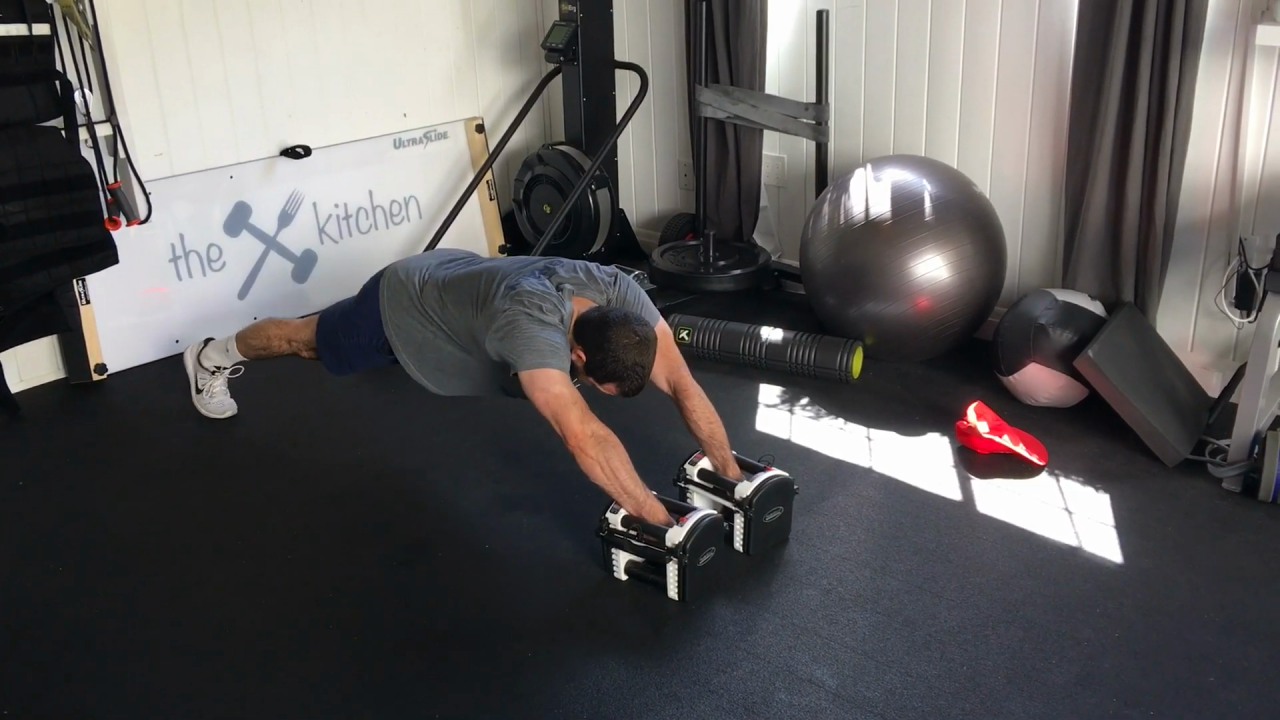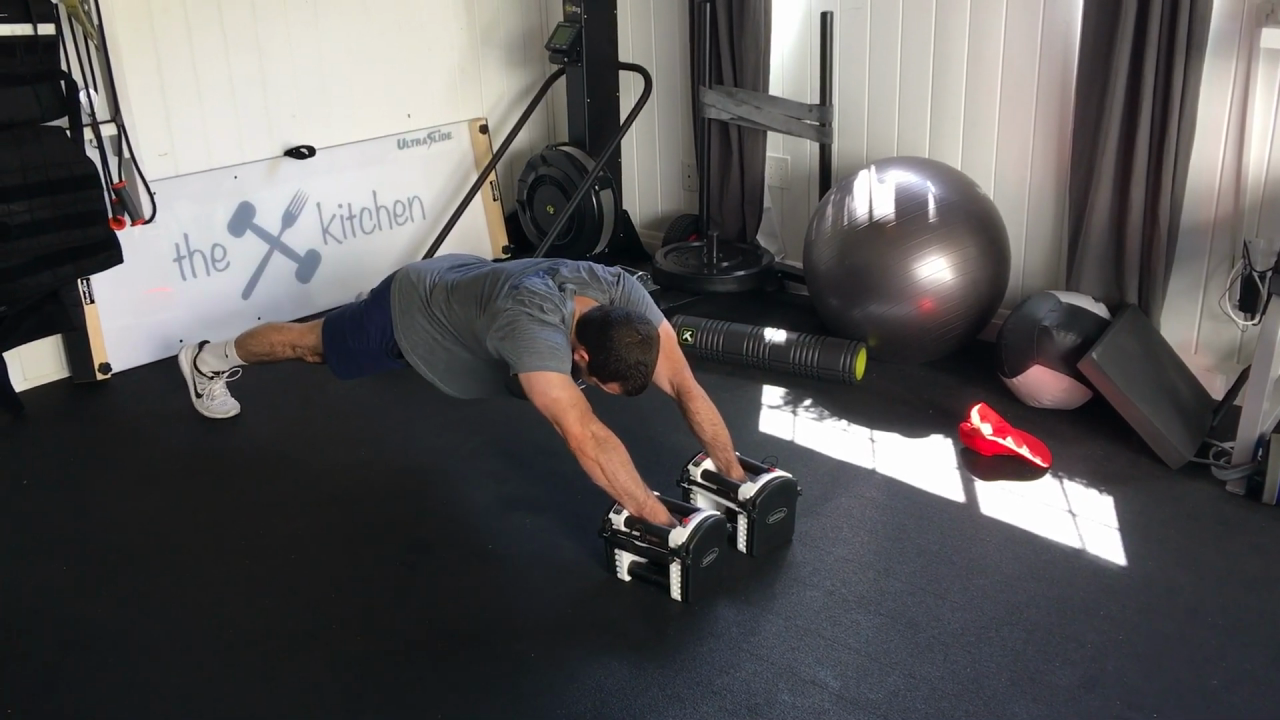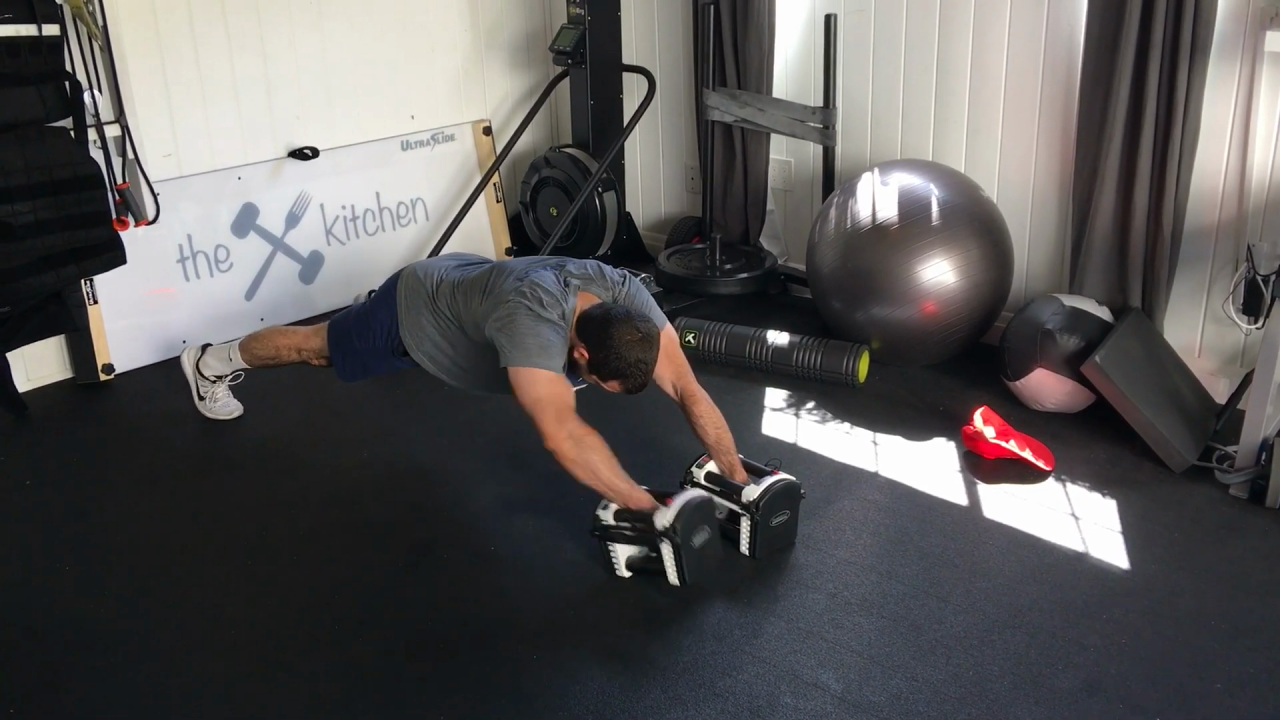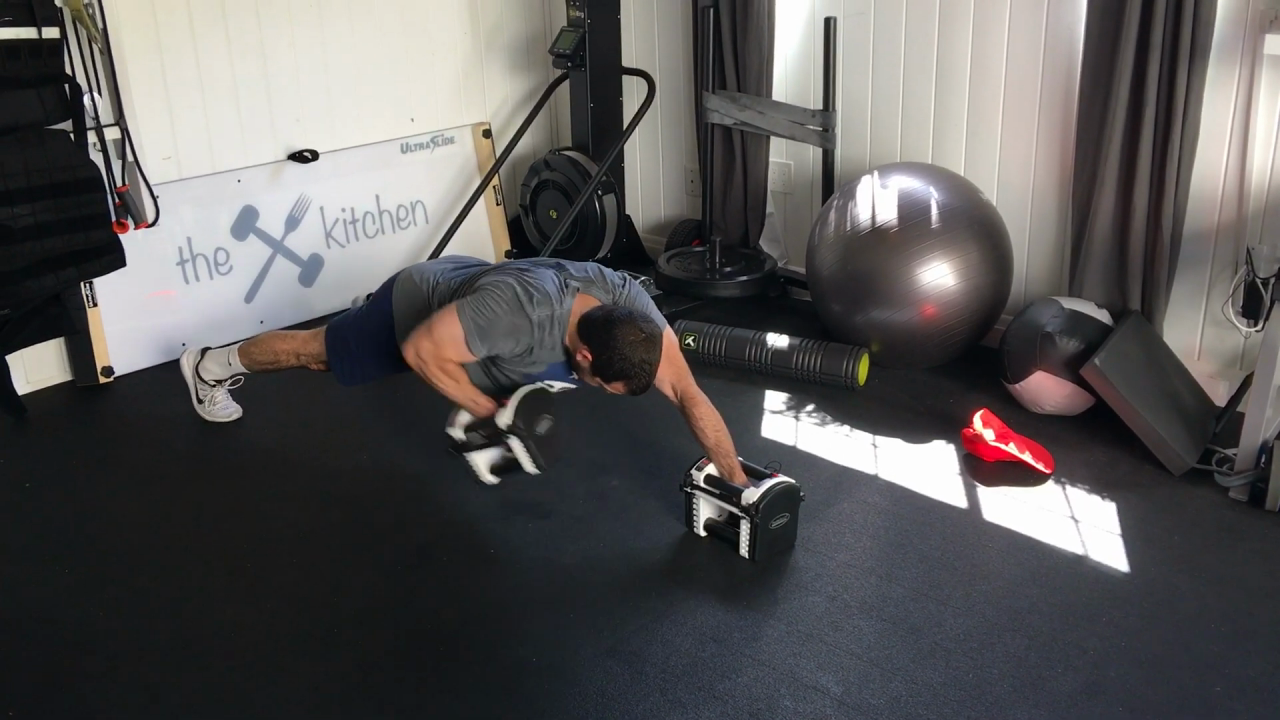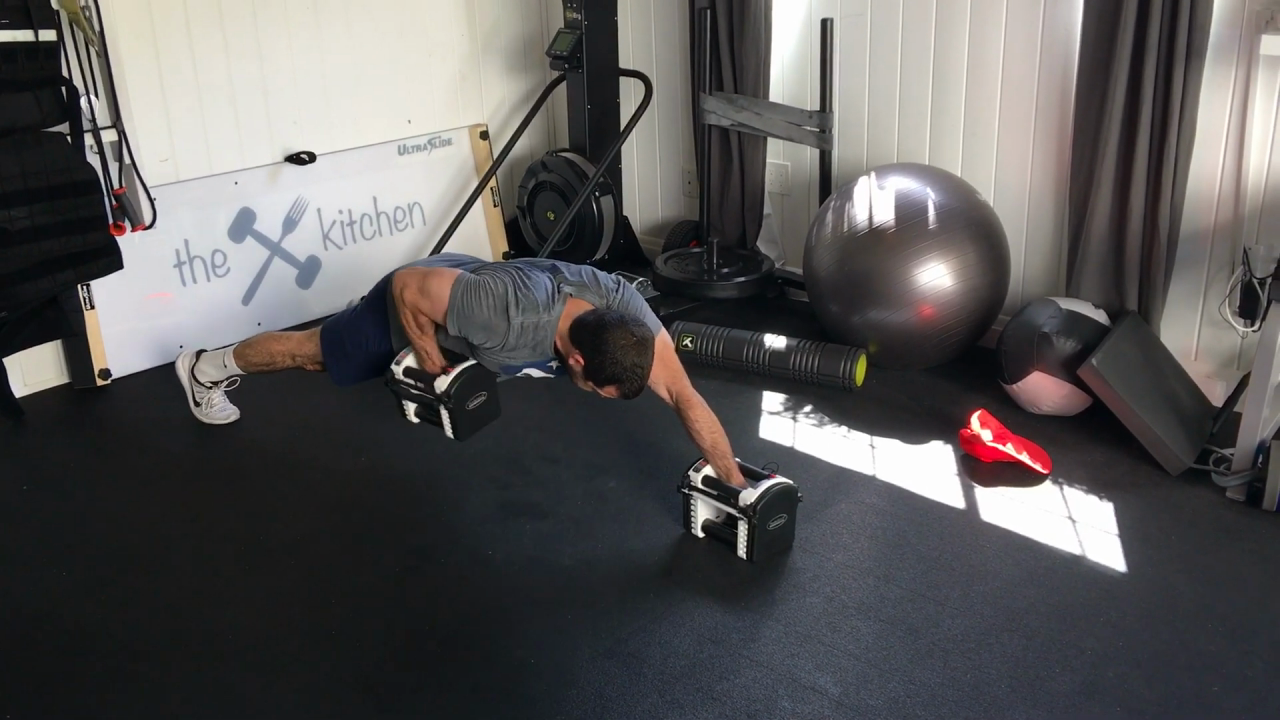
dt=0.4s
person 1, frame 1
left shoulder: (622, 295)
right shoulder: (533, 326)
left elbow: (683, 385)
right elbow: (583, 437)
left wrist: (732, 475)
right wrist: (661, 524)
left hip: (455, 277)
right hip: (403, 302)
right knee: (310, 340)
right ankle: (212, 357)
person 1, frame 2
left shoulder: (624, 295)
right shoulder: (533, 326)
left elbow: (685, 387)
right elbow: (585, 437)
left wrist: (736, 477)
right wrist: (664, 524)
left hip: (462, 282)
right hip: (411, 309)
right knee: (312, 343)
left ankle: (352, 312)
right ankle: (211, 359)
person 1, frame 3
left shoulder: (628, 298)
right shoulder: (536, 322)
left elbow: (688, 390)
right elbow: (563, 434)
left wrist: (739, 481)
right wrist: (648, 509)
left hip: (464, 284)
right hip: (417, 307)
right knee: (318, 346)
left ankle: (367, 308)
right ankle: (213, 361)
person 1, frame 4
left shoulder: (627, 301)
right shoulder: (521, 314)
left elbow: (687, 392)
right elbow: (418, 351)
left wrist: (738, 482)
right wrist: (490, 415)
left hip: (460, 297)
right hip: (413, 311)
right knee: (316, 352)
left ankle: (367, 314)
right ankle: (212, 364)
person 1, frame 5
left shoulder: (620, 304)
right shoulder: (505, 314)
left elbow: (682, 394)
right elbow: (407, 287)
left wrist: (735, 483)
right wrist: (436, 370)
left hip: (454, 290)
right hip: (408, 305)
right knee: (312, 353)
right ankle: (209, 366)
